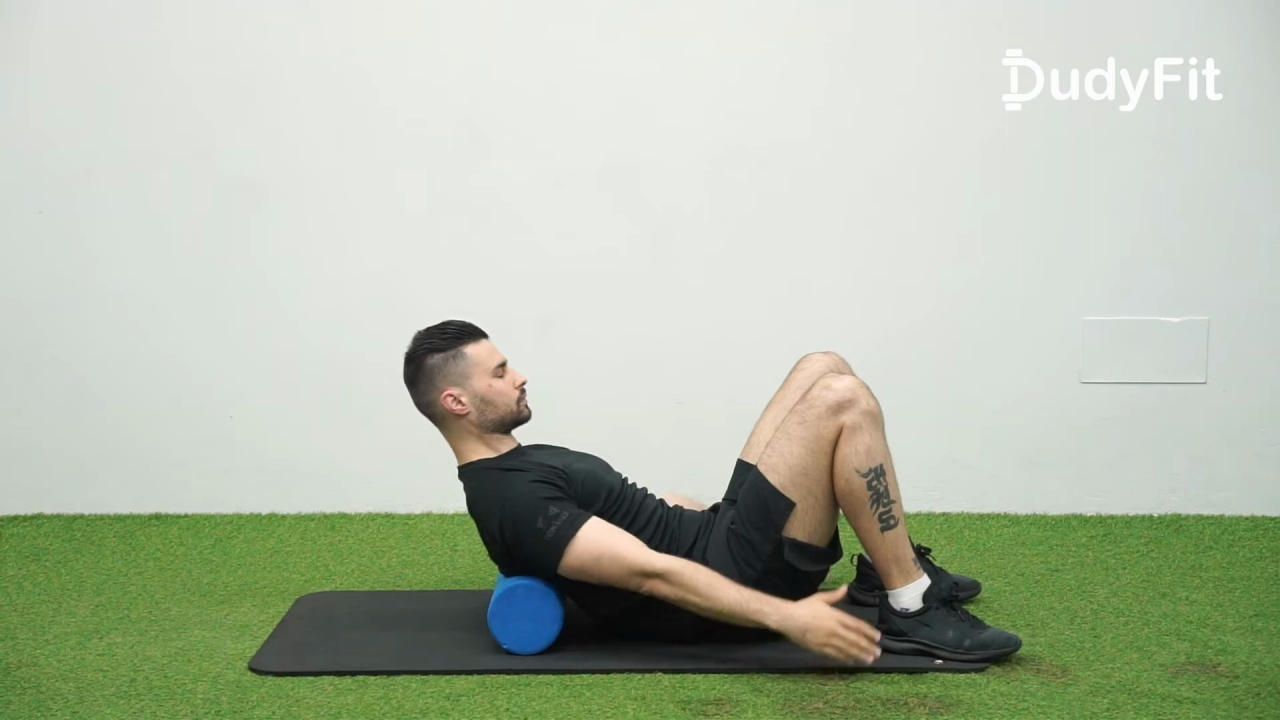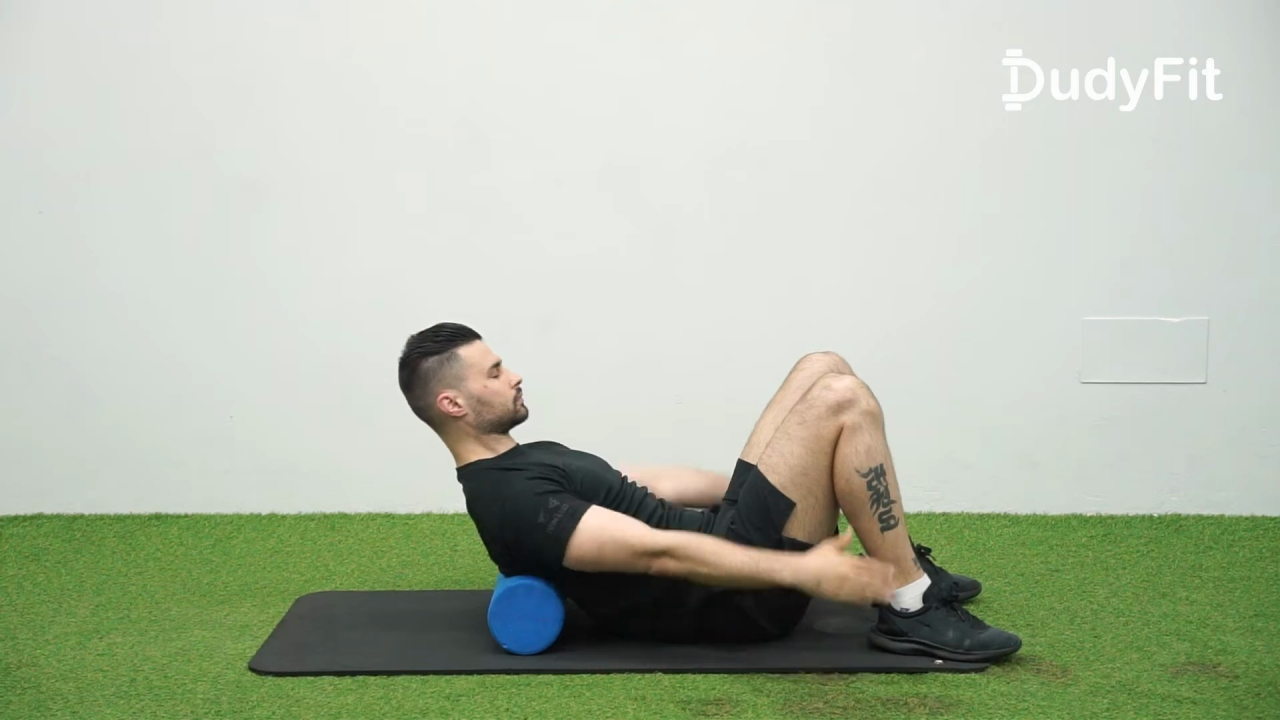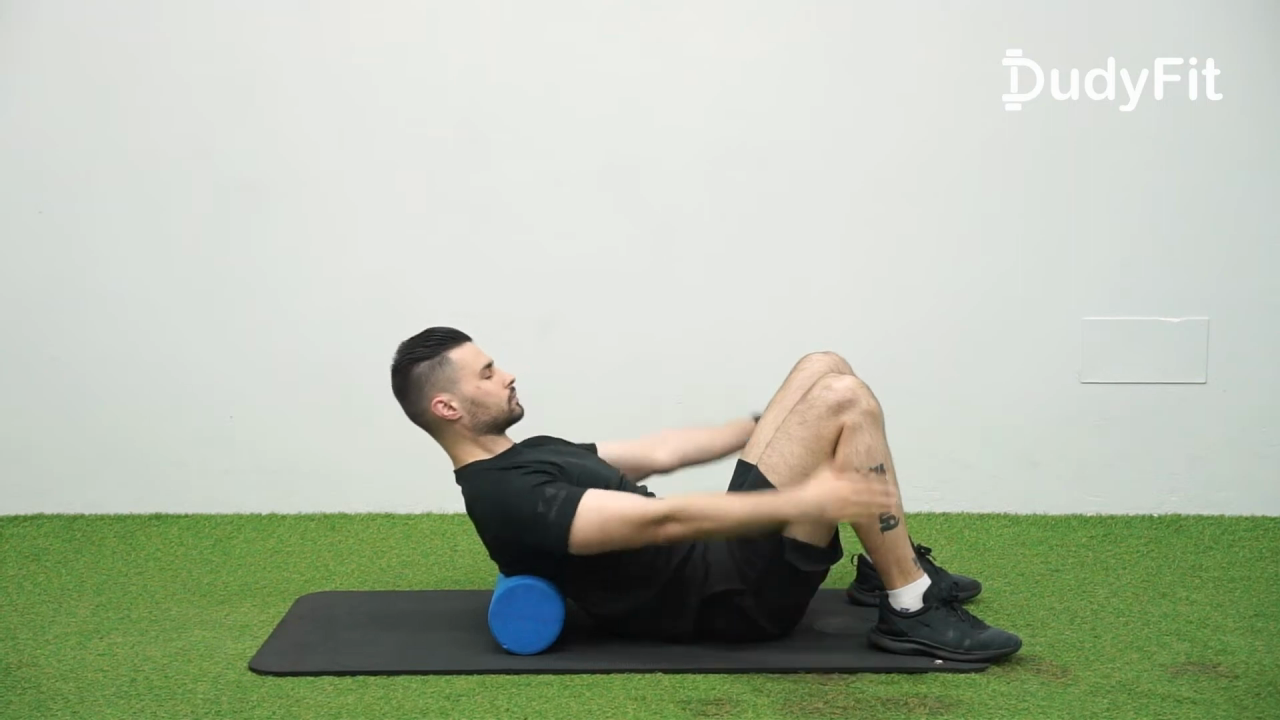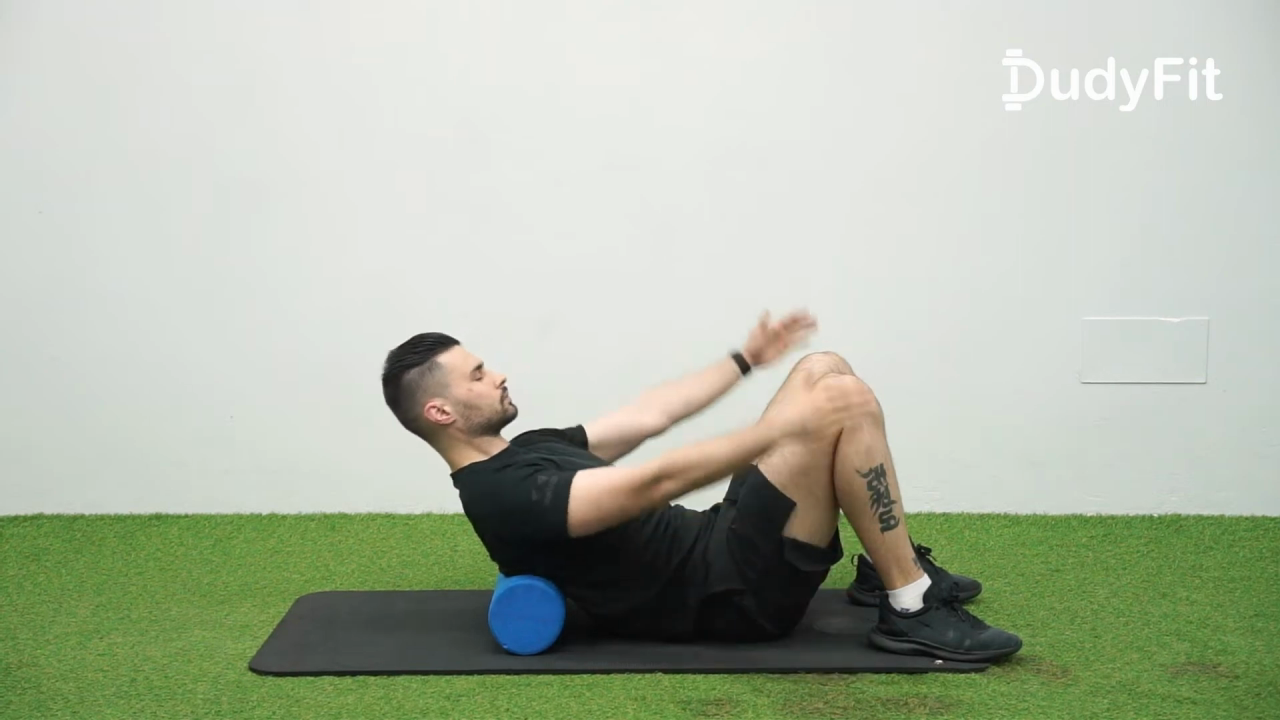
dt=0.1s
person 1, frame 1
left shoulder: (523, 467)
right shoulder: (511, 499)
right elbow: (650, 573)
right wrist: (785, 616)
left hip: (719, 540)
right hip: (738, 573)
left knee: (823, 370)
right knee: (844, 401)
left ankle: (891, 567)
right ankle: (912, 609)
person 1, frame 2
left shoulder: (528, 464)
right shoulder: (512, 500)
right elbow: (659, 552)
left wrist: (769, 463)
right wrist: (795, 570)
left hip: (720, 551)
right hip: (730, 596)
left knee: (824, 371)
right knee: (844, 401)
left ankle: (894, 566)
right ankle: (913, 610)
person 1, frame 3
left shoulder: (524, 461)
right shoulder: (509, 497)
left elbow: (655, 453)
right elbow: (663, 520)
left wrist: (764, 426)
right wrist: (798, 500)
left hip: (719, 556)
right hip: (732, 593)
left knee: (824, 372)
right knee: (844, 401)
left ankle: (892, 571)
right ankle: (911, 609)
person 1, frame 4
left shoulder: (526, 453)
right shoulder: (509, 499)
left elbow: (648, 417)
right elbow: (657, 480)
left wrist: (744, 360)
right wrist: (782, 429)
left hip: (714, 553)
right hip: (726, 586)
left knee: (826, 370)
right knee: (846, 403)
left ankle: (891, 574)
right ankle: (913, 609)
